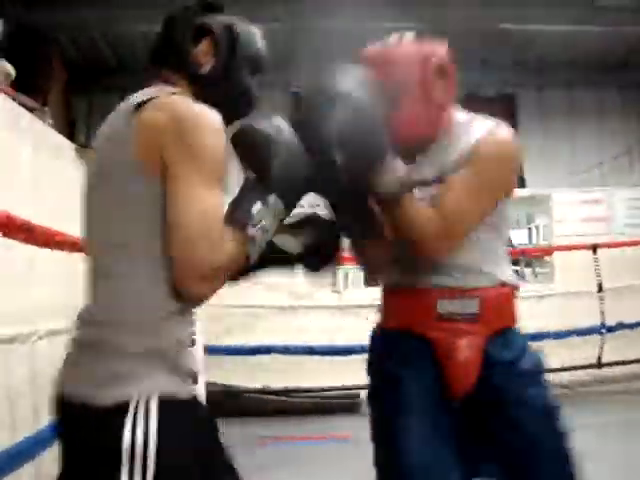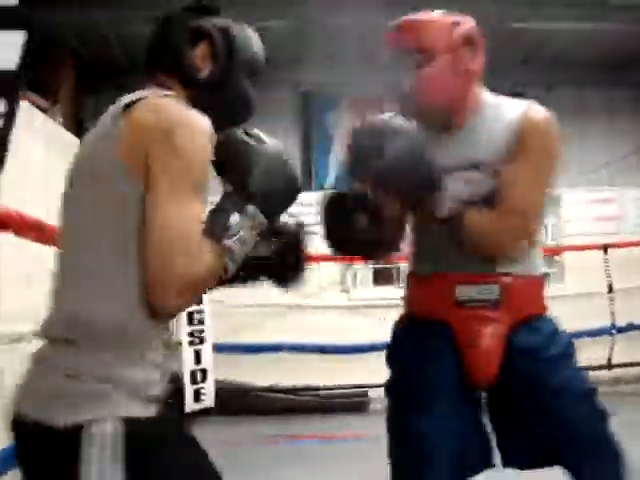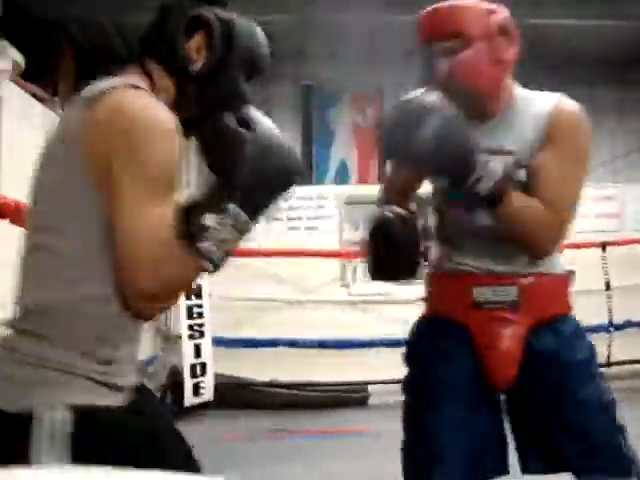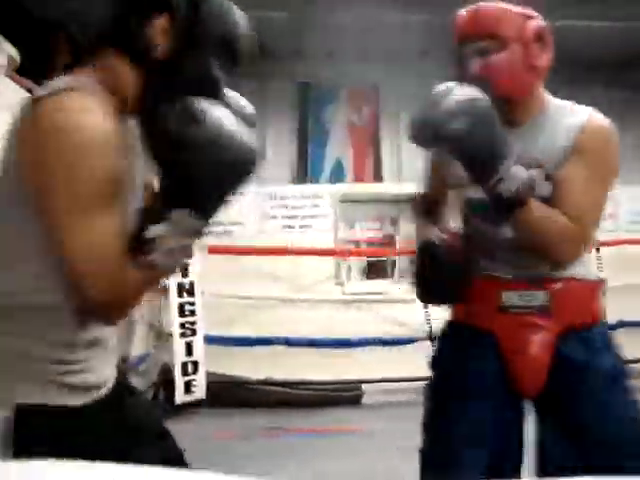
dt=0.1s
person 1, frame 1
left shoulder: (128, 123)
right shoulder: (190, 120)
right elbow: (197, 276)
right wrist: (269, 192)
left hip: (149, 388)
right hip: (133, 395)
person 1, frame 2
left shoulder: (122, 122)
right shoulder: (179, 122)
right elbow: (170, 287)
left wrist: (252, 255)
right wrist: (251, 207)
left hip: (117, 399)
right hip: (94, 412)
person 1, frame 3
left shoulder: (111, 108)
right shoulder: (141, 117)
right elbow: (147, 288)
left wrist: (218, 199)
right wrist: (235, 202)
left knee: (179, 470)
person 1, frame 4
left shoulder: (97, 111)
right shoulder: (75, 120)
right elbow: (106, 294)
left wrist: (179, 183)
right wrist: (189, 203)
left knee: (165, 467)
person 2, frame 1
left shoulder: (492, 145)
right shoulder: (375, 148)
left elbow: (433, 242)
right elbow: (376, 258)
left wrist: (380, 170)
left hip: (491, 333)
right hip: (408, 335)
person 2, frame 2
left shoulder: (529, 125)
right shoulder: (409, 135)
left elbow: (508, 240)
right elbow: (385, 240)
left wrist: (437, 194)
right wrist: (362, 213)
left hip: (518, 321)
right hip: (432, 324)
person 2, frame 3
left shoulder: (558, 119)
right shoulder: (436, 124)
left elbow: (546, 236)
right elbow: (395, 193)
left wrist: (477, 172)
right wrist: (391, 218)
left hip: (541, 318)
right hip: (452, 321)
person 2, frame 4
left shoulder: (588, 132)
right shoulder: (463, 127)
left elbow: (564, 246)
right elbow: (432, 205)
left wrist: (498, 172)
right wrist: (437, 242)
left hip: (570, 326)
right hip: (479, 327)
